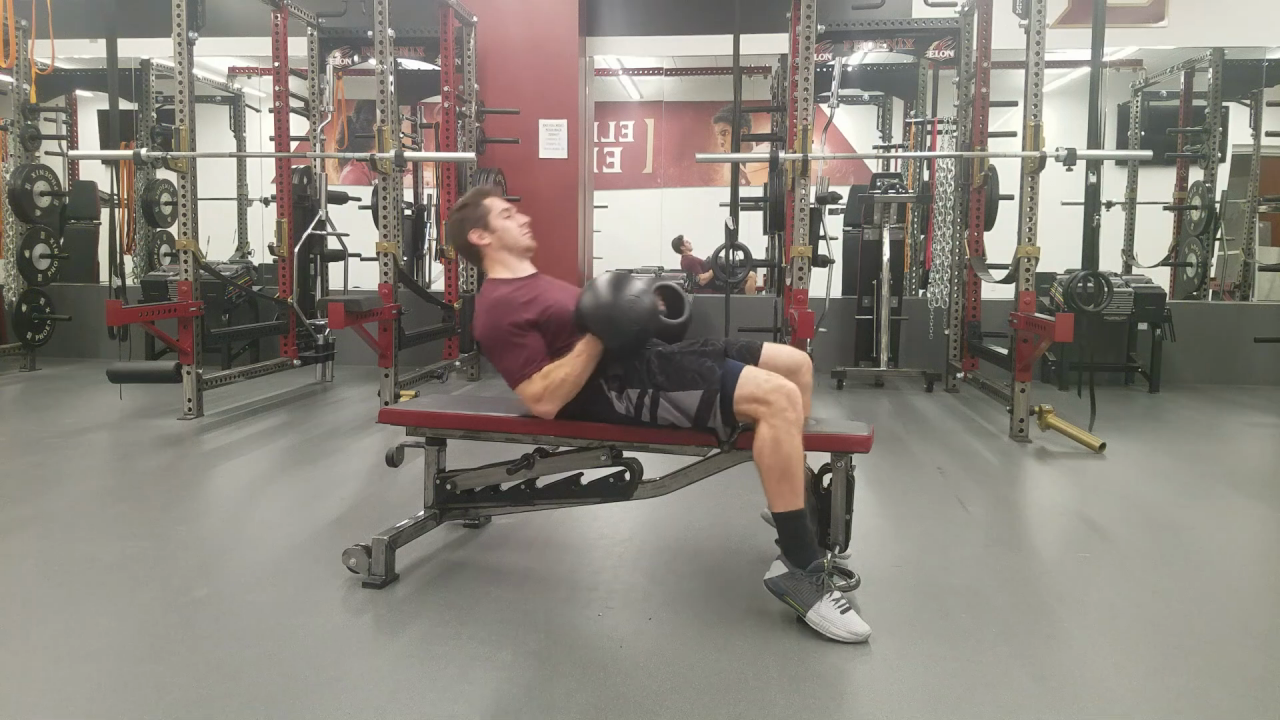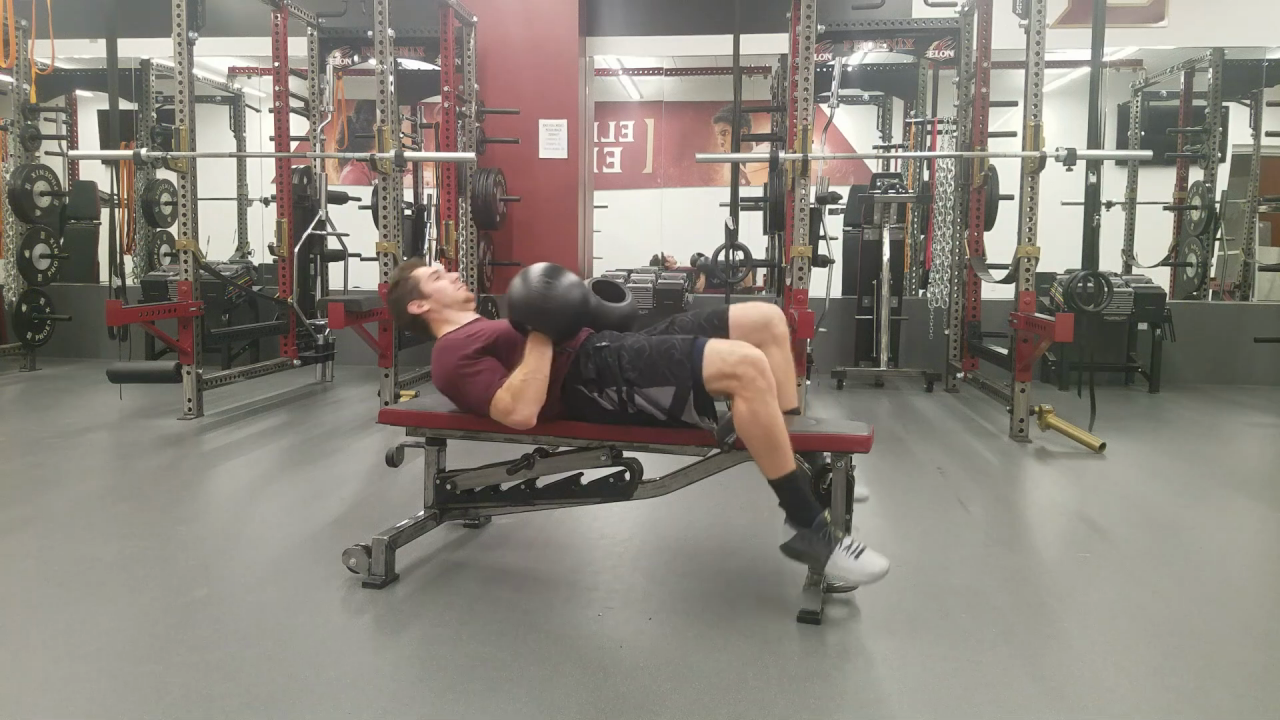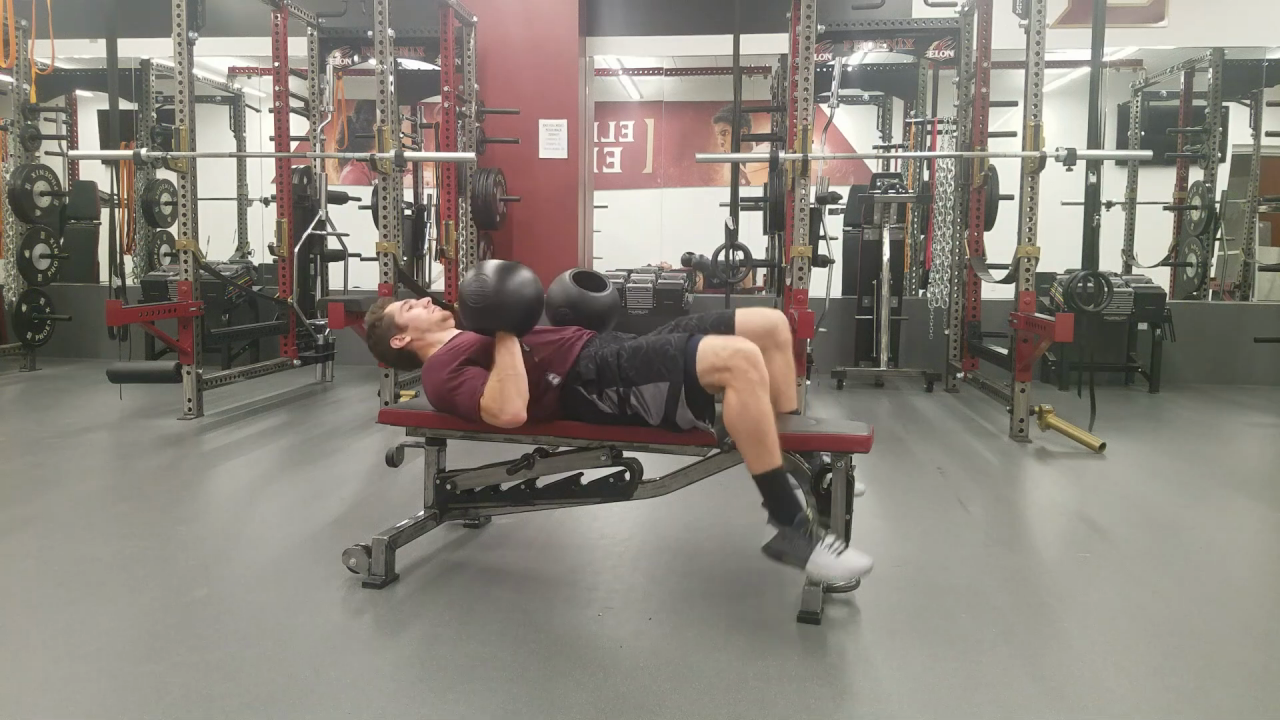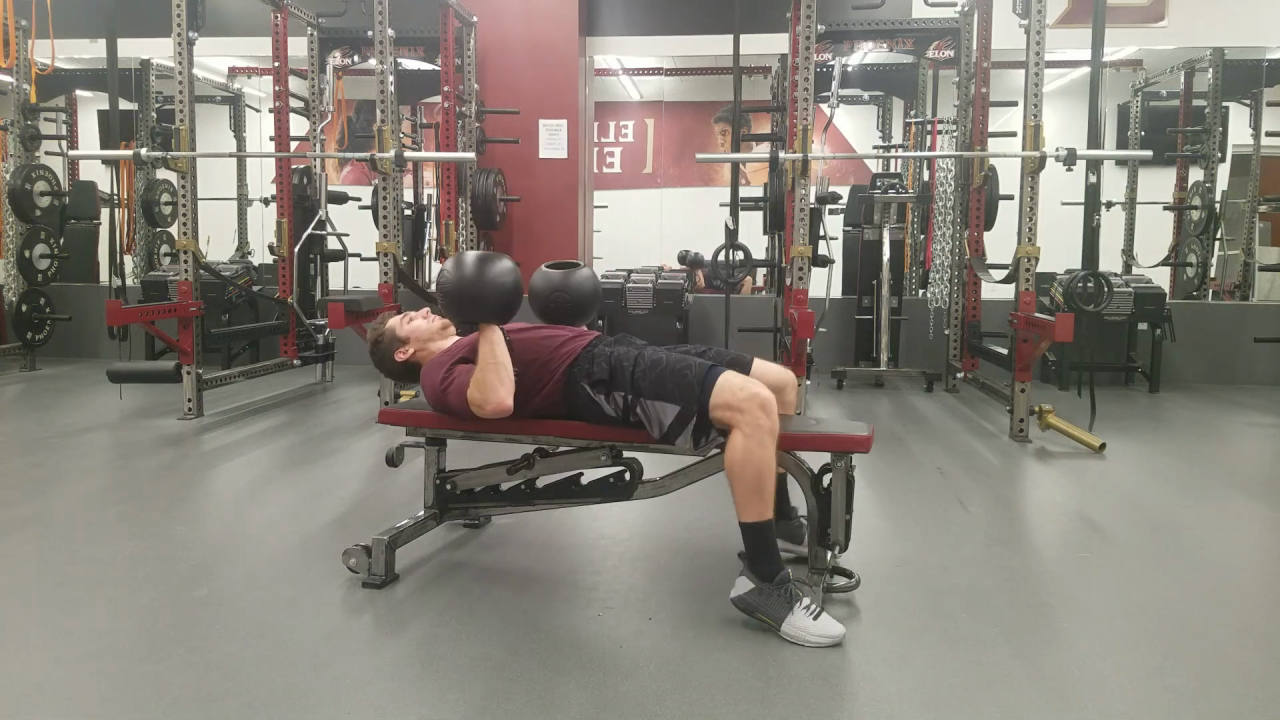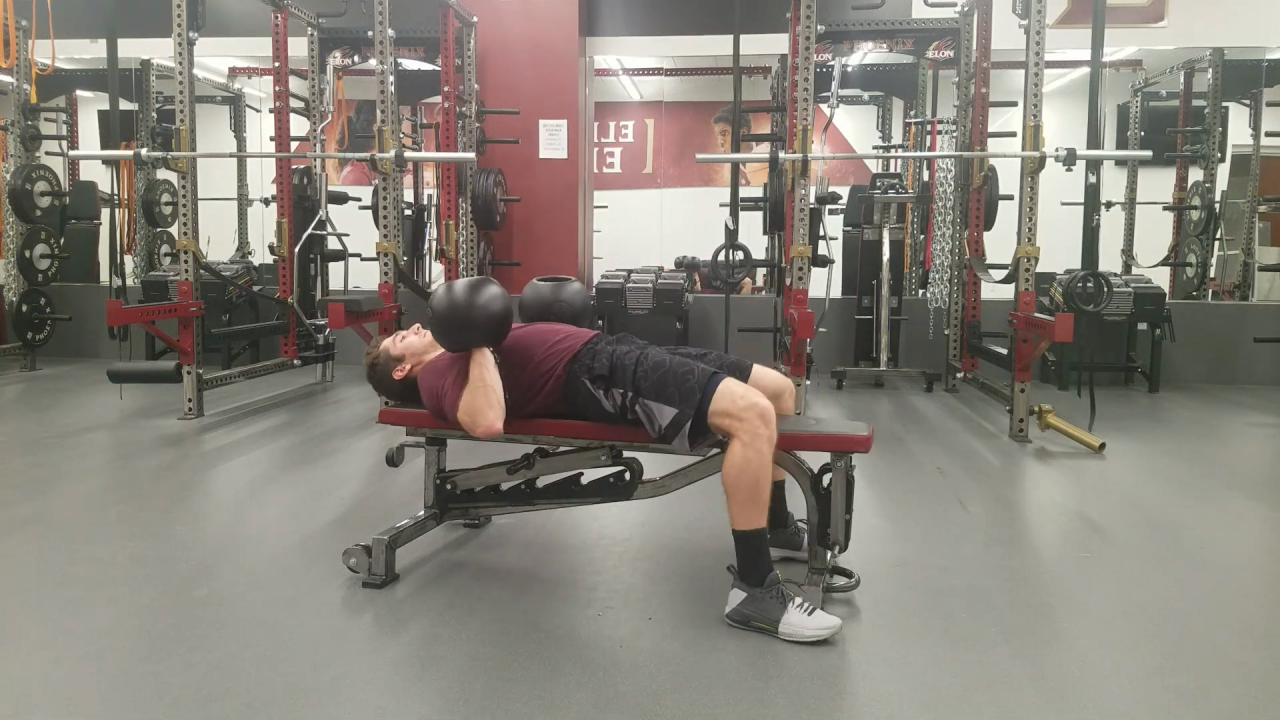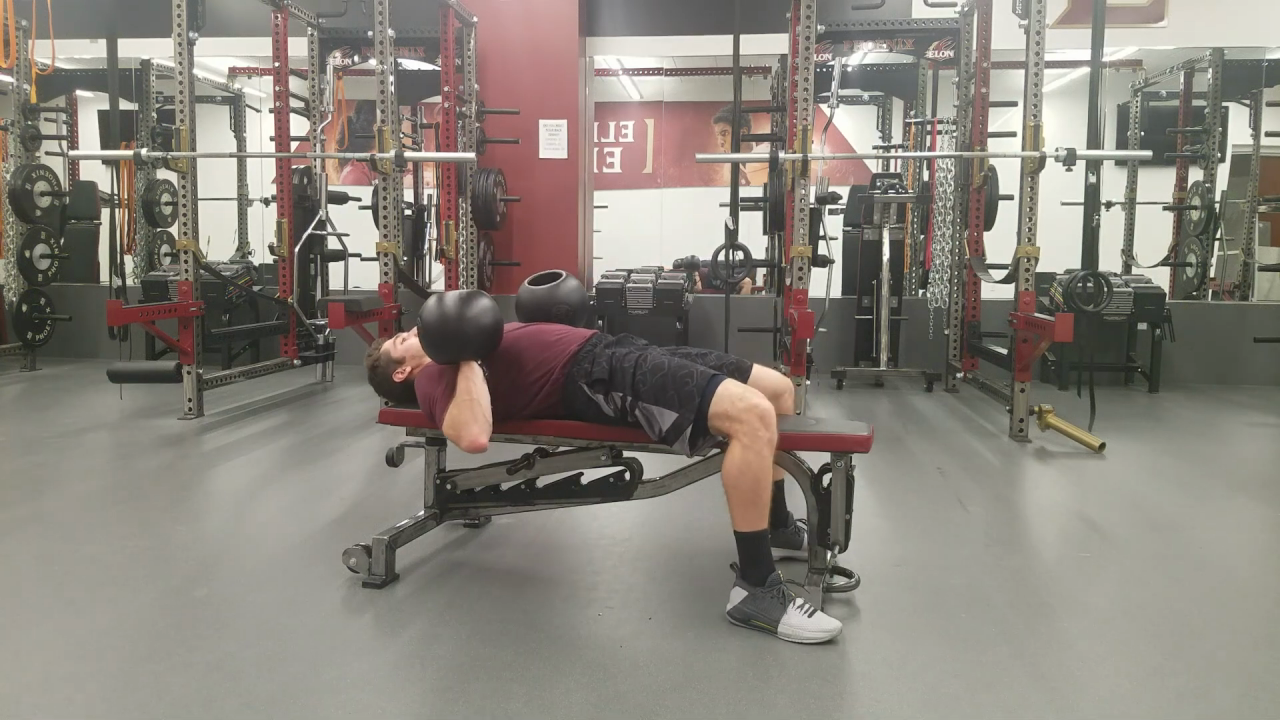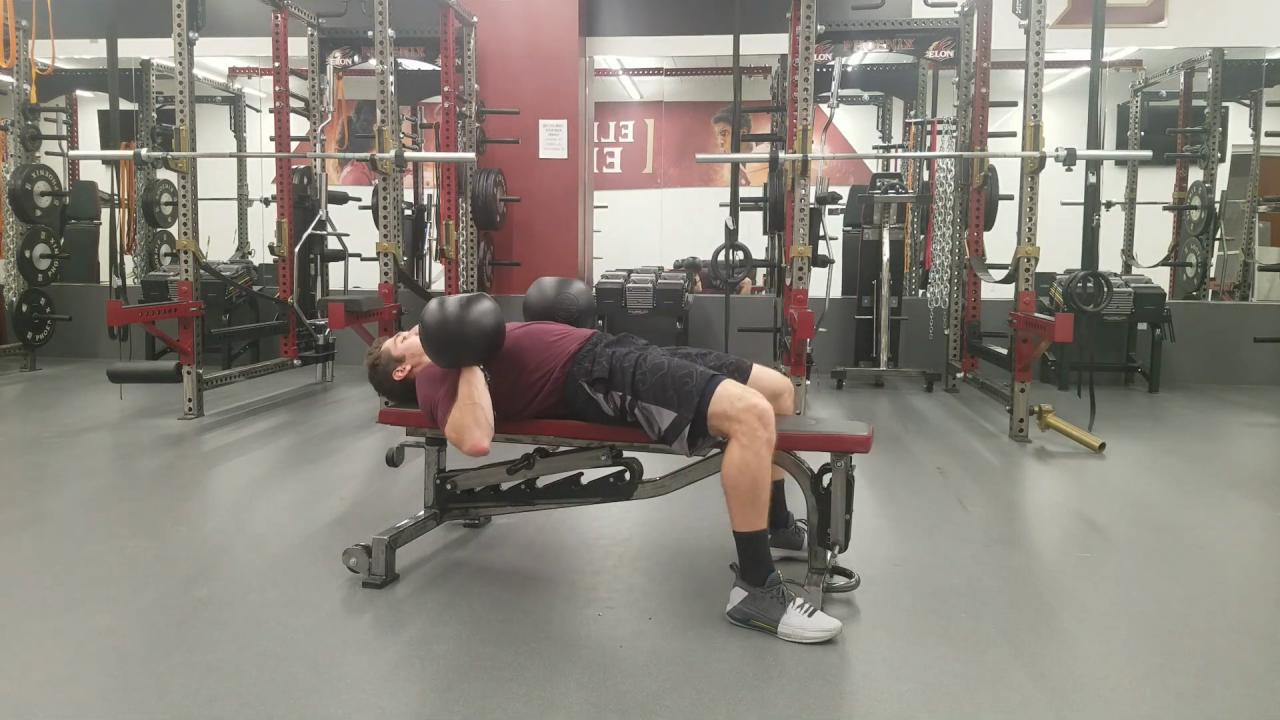
dt=0.3s
person 1, frame 1
left shoulder: (529, 283)
right shoulder: (497, 312)
right elbow: (544, 401)
right wrist: (600, 335)
left hip: (647, 353)
right hip: (623, 383)
left knee: (795, 363)
right knee: (779, 397)
left ankle: (790, 505)
right ankle: (799, 566)
person 1, frame 2
left shoulder: (479, 331)
right shoulder: (454, 358)
right elbow: (520, 413)
right wrist: (540, 334)
left hip: (617, 349)
right hip: (600, 381)
left knee: (768, 320)
right knee: (749, 367)
left ankle: (798, 471)
right ankle: (809, 528)
person 1, frame 3
left shoulder: (468, 343)
right shoulder: (444, 373)
right elbow: (512, 411)
right wrist: (505, 334)
left hip: (613, 349)
right hip: (597, 383)
left knee: (769, 324)
right knee: (741, 358)
right ankle: (790, 528)
person 1, frame 4
left shoulder: (468, 349)
right shoulder: (440, 373)
right elbow: (498, 401)
right wrist: (486, 324)
right hip: (601, 378)
left knee: (779, 383)
right knee: (755, 408)
left ankle: (782, 517)
right ankle: (764, 581)
person 1, frame 5
left shoulder: (460, 352)
right shoulder: (438, 375)
right elbow: (487, 422)
right wrist: (476, 342)
right hip: (600, 376)
left knee: (778, 391)
right knee: (753, 414)
left ankle: (778, 526)
right ankle: (755, 589)
person 1, frame 6
left shoulder: (455, 357)
right shoulder: (434, 378)
right elbow: (474, 437)
right wrist: (464, 355)
right hip: (599, 378)
left knee: (778, 389)
right knee: (754, 415)
left ankle: (779, 526)
right ankle: (756, 589)
person 1, frame 7
right shoulder: (435, 378)
right elbow: (476, 441)
right hip: (598, 377)
left knee: (777, 390)
right knee: (751, 416)
left ankle: (778, 527)
right ankle: (756, 589)
